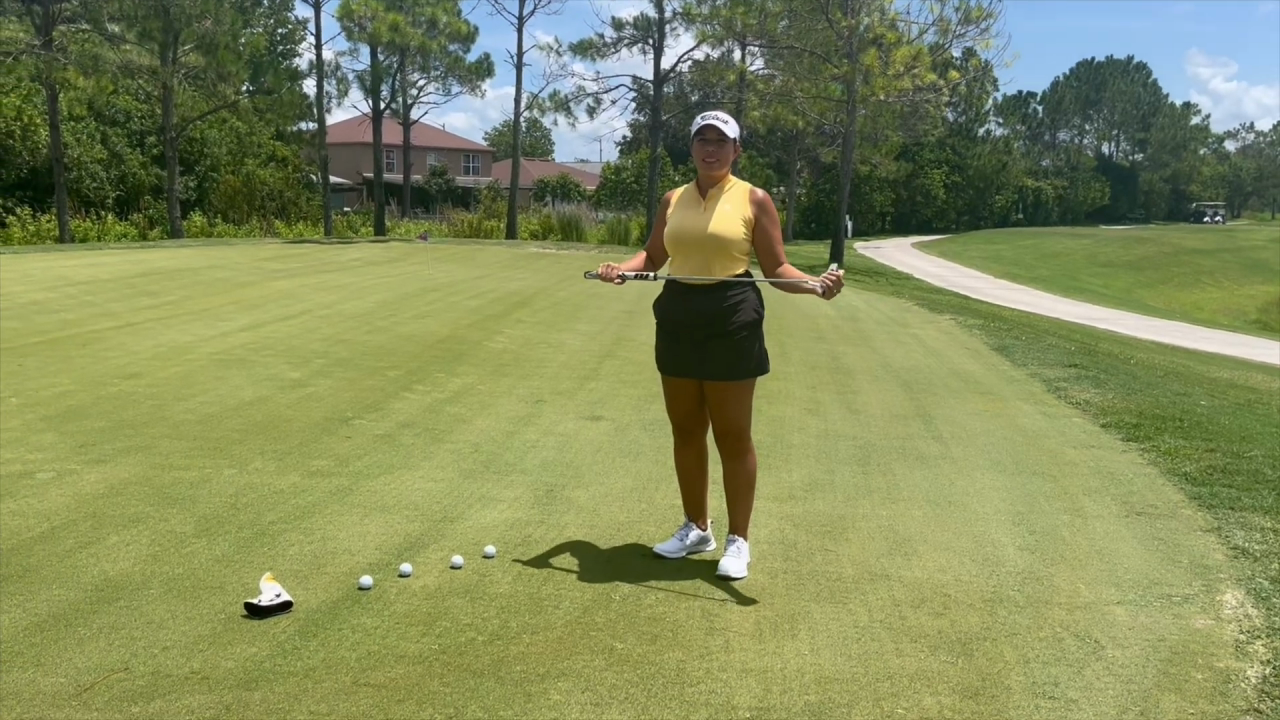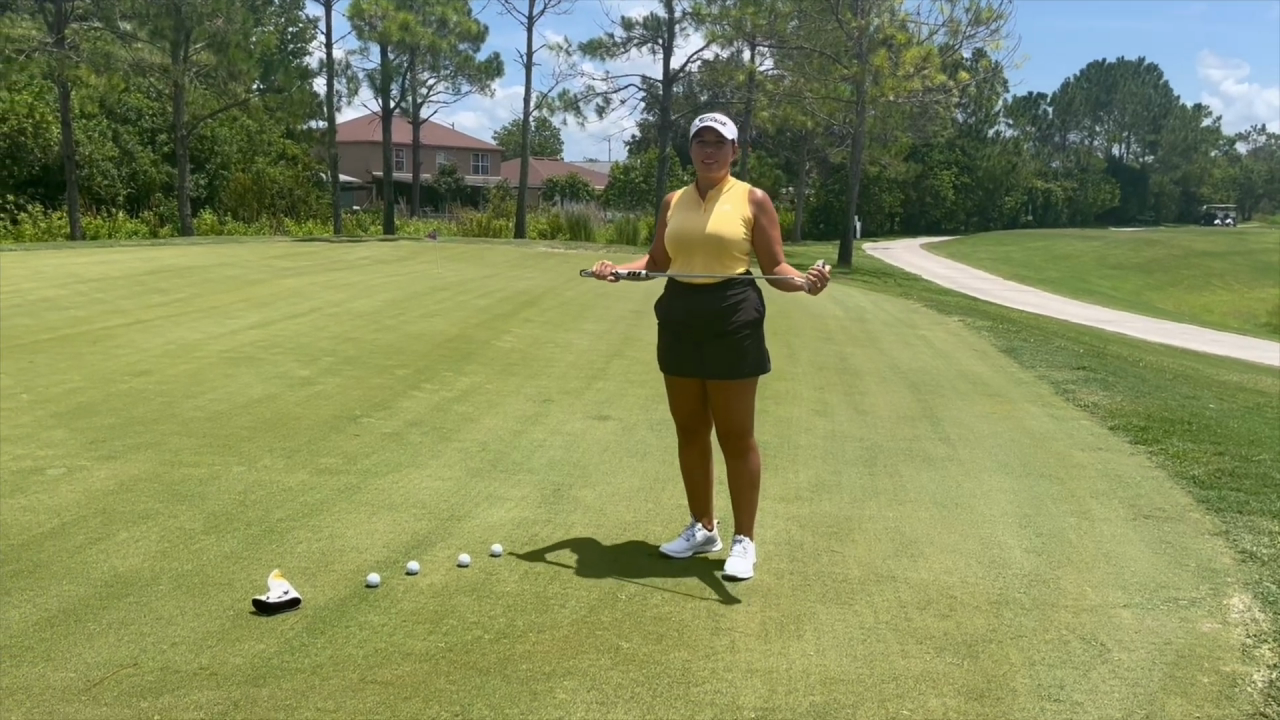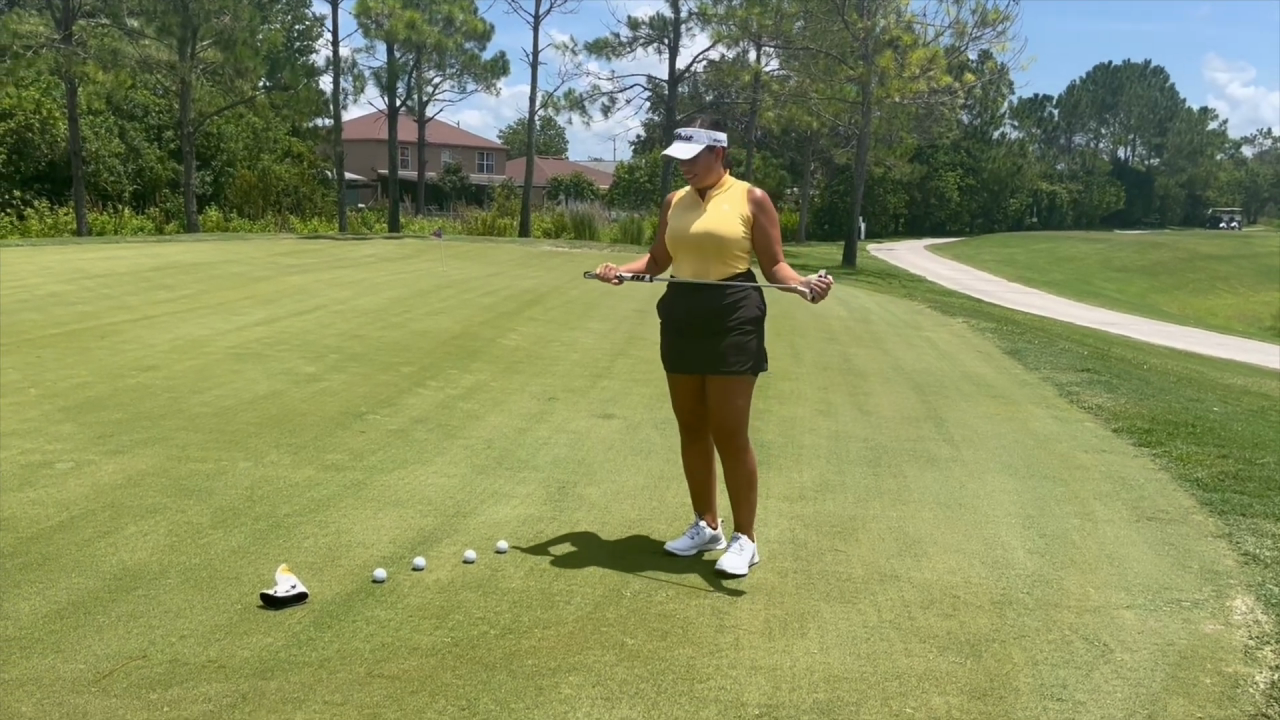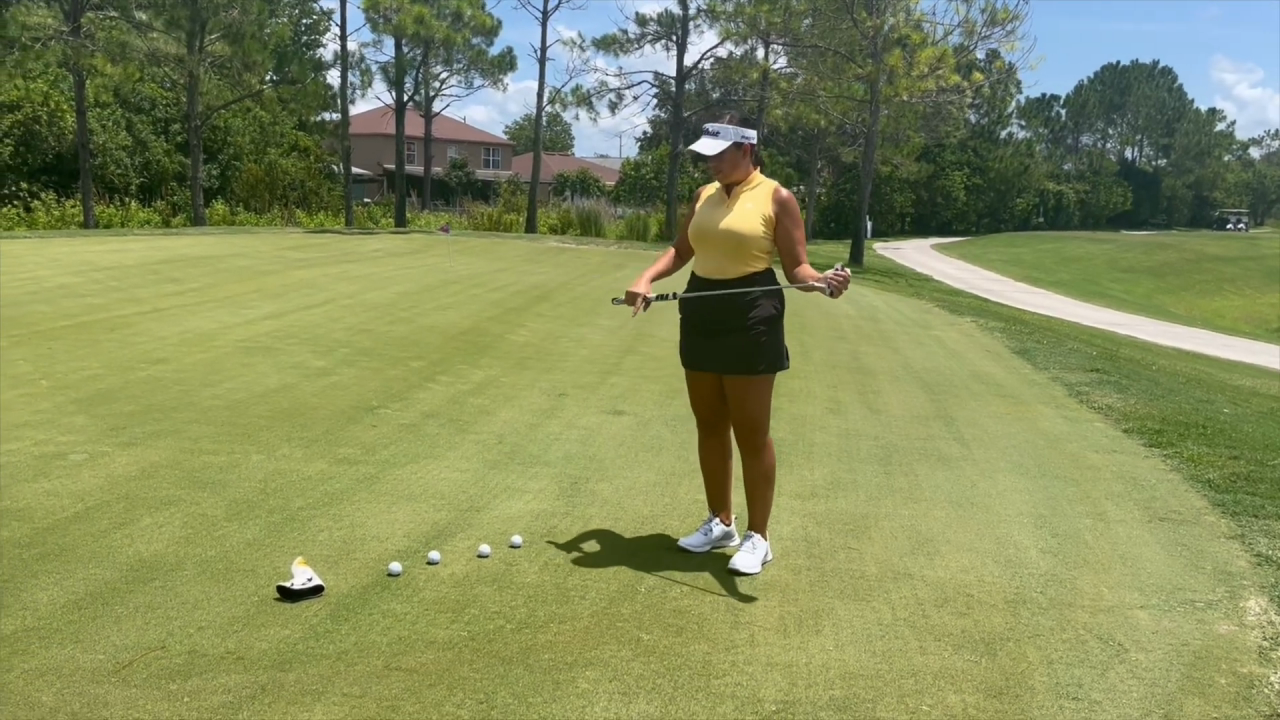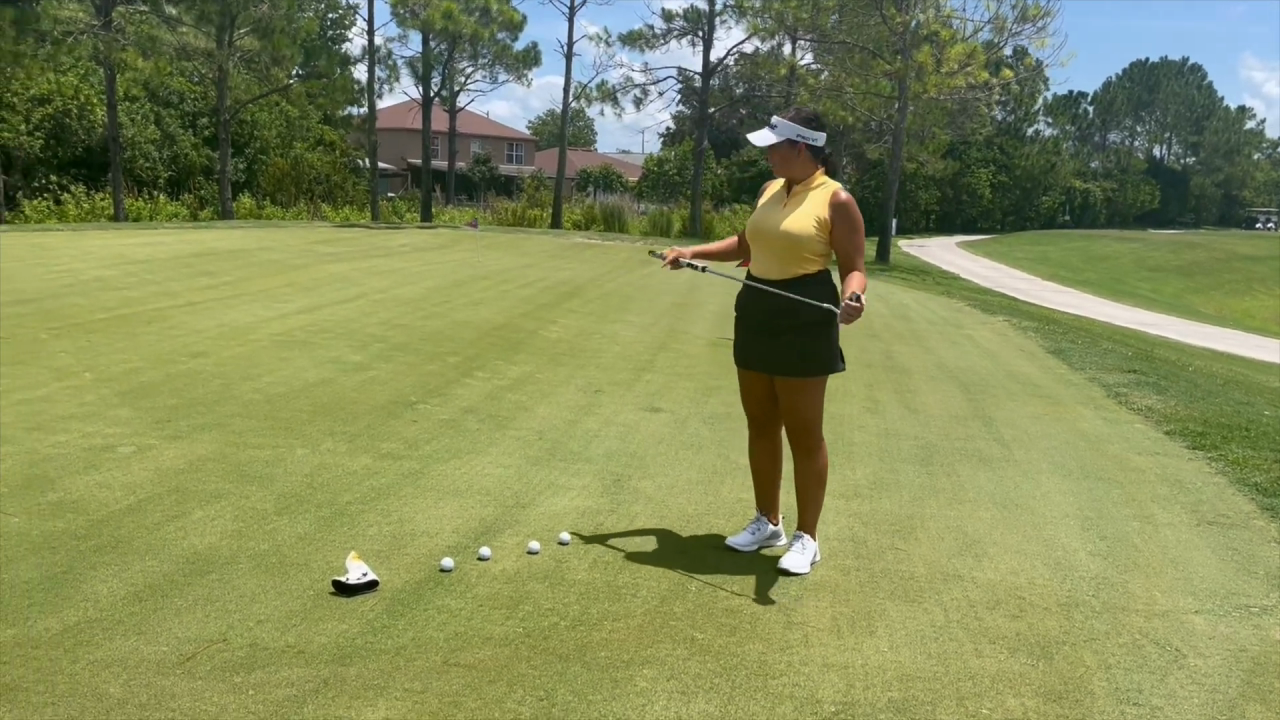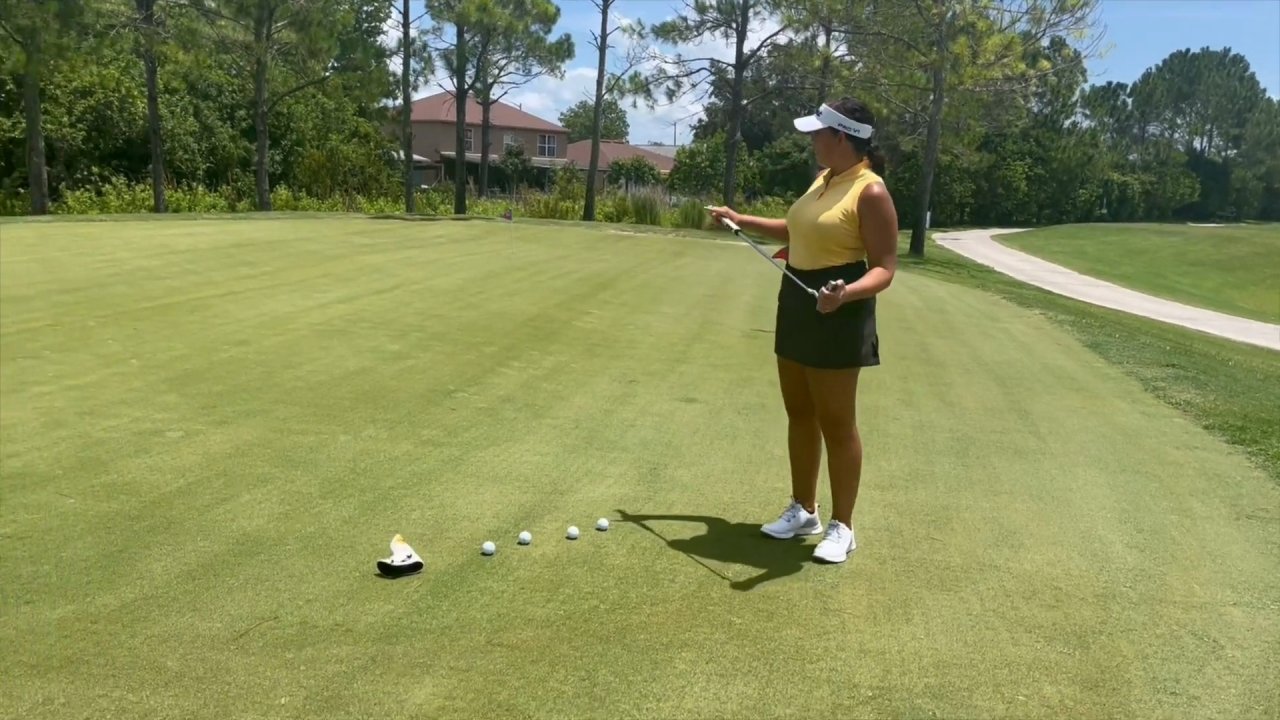
dt=0.5s
person 1, frame 1
left shoulder: (754, 199)
right shoulder: (673, 199)
left elbow: (776, 269)
right elbow: (653, 256)
left wrist: (814, 284)
right wrist: (621, 269)
left hip: (730, 319)
right hip: (676, 319)
left knee: (733, 436)
right knee: (685, 432)
left ankle: (738, 540)
right ankle: (696, 528)
person 1, frame 2
left shoulder: (753, 199)
right shoulder: (673, 201)
left elbow: (775, 268)
right elbow: (657, 261)
left wrist: (804, 280)
right wrist: (618, 269)
left hip: (733, 319)
right hip: (679, 319)
left knee: (736, 437)
right knee: (690, 432)
left ankle: (744, 540)
right ankle: (702, 527)
person 1, frame 3
left shoulder: (751, 198)
right shoulder: (675, 202)
left elbow: (774, 265)
right elbow: (658, 259)
left wrist: (804, 283)
right wrist: (620, 271)
left hip: (732, 320)
right hip: (681, 319)
left knee: (730, 435)
right knee: (692, 429)
left ankle: (744, 538)
right ankle: (706, 525)
person 1, frame 4
left shoulder: (777, 197)
right shoulder: (704, 195)
left elbow: (796, 265)
right elbow: (681, 250)
left wrist: (822, 280)
right wrist: (646, 279)
left hip: (751, 317)
right hip: (700, 314)
left knee: (752, 433)
right knee: (709, 426)
left ankle: (757, 537)
right ankle: (720, 522)
person 1, frame 5
left shoulder: (836, 200)
right shoulder: (771, 189)
left elbow: (854, 268)
right elbow: (746, 245)
left wrist: (853, 296)
right wrist: (689, 252)
left hip: (803, 320)
right hip: (754, 313)
left knee: (804, 433)
right knee: (760, 425)
left ankle: (806, 537)
right ankle: (767, 522)
person 1, frame 6
left shoulder: (871, 192)
right shoulder: (824, 179)
left elbow: (884, 267)
left wrist: (846, 293)
right wrist: (741, 220)
left hip: (836, 315)
right hip: (797, 304)
left knee: (836, 423)
right knee: (799, 415)
left ankle: (841, 527)
right ankle: (802, 511)
